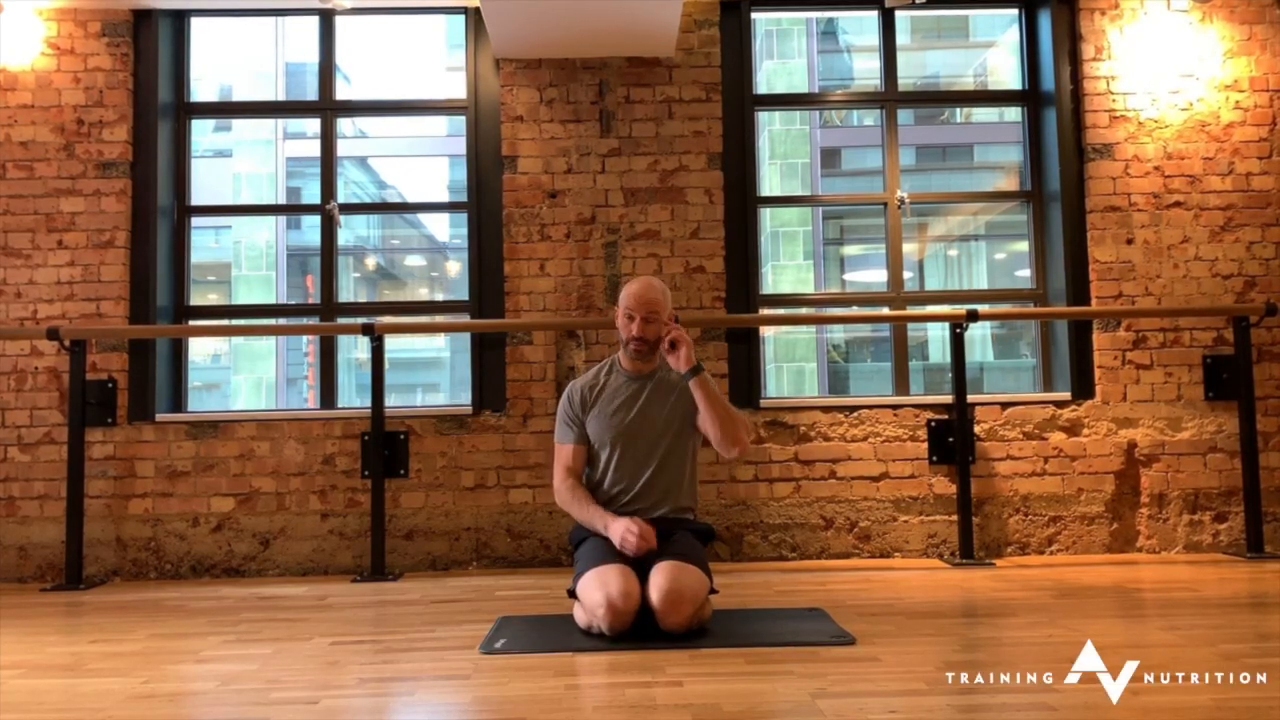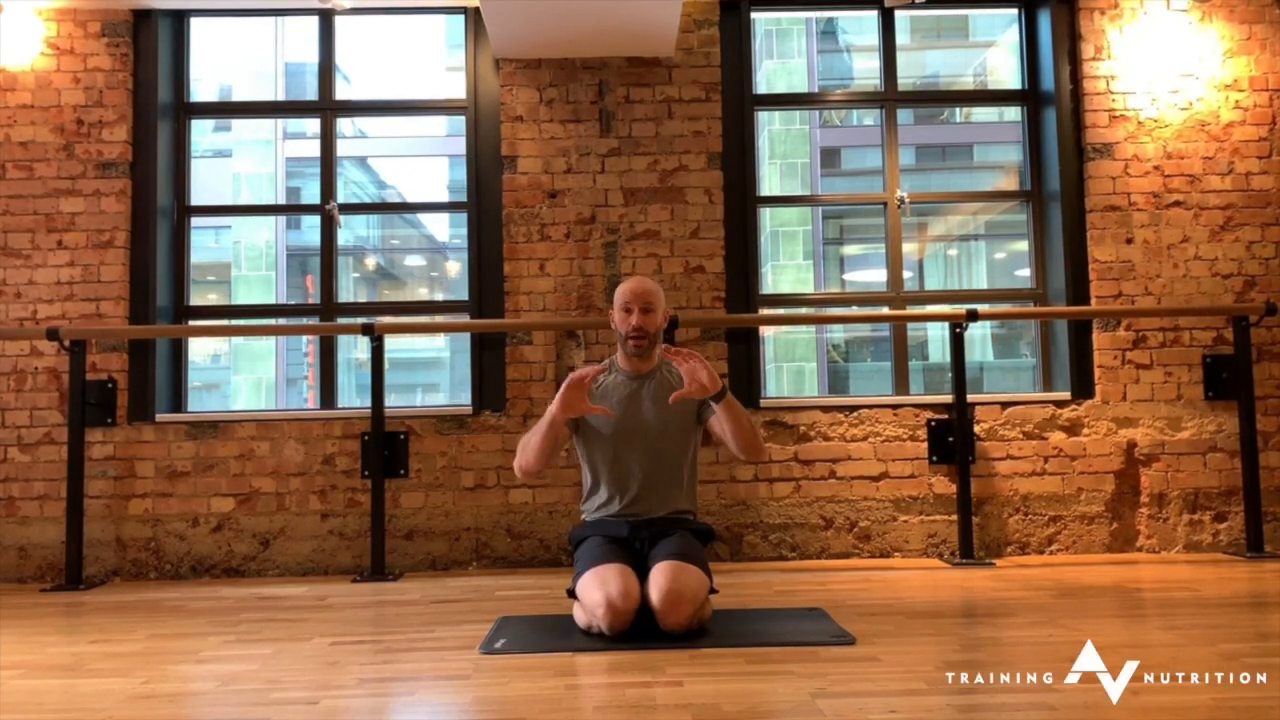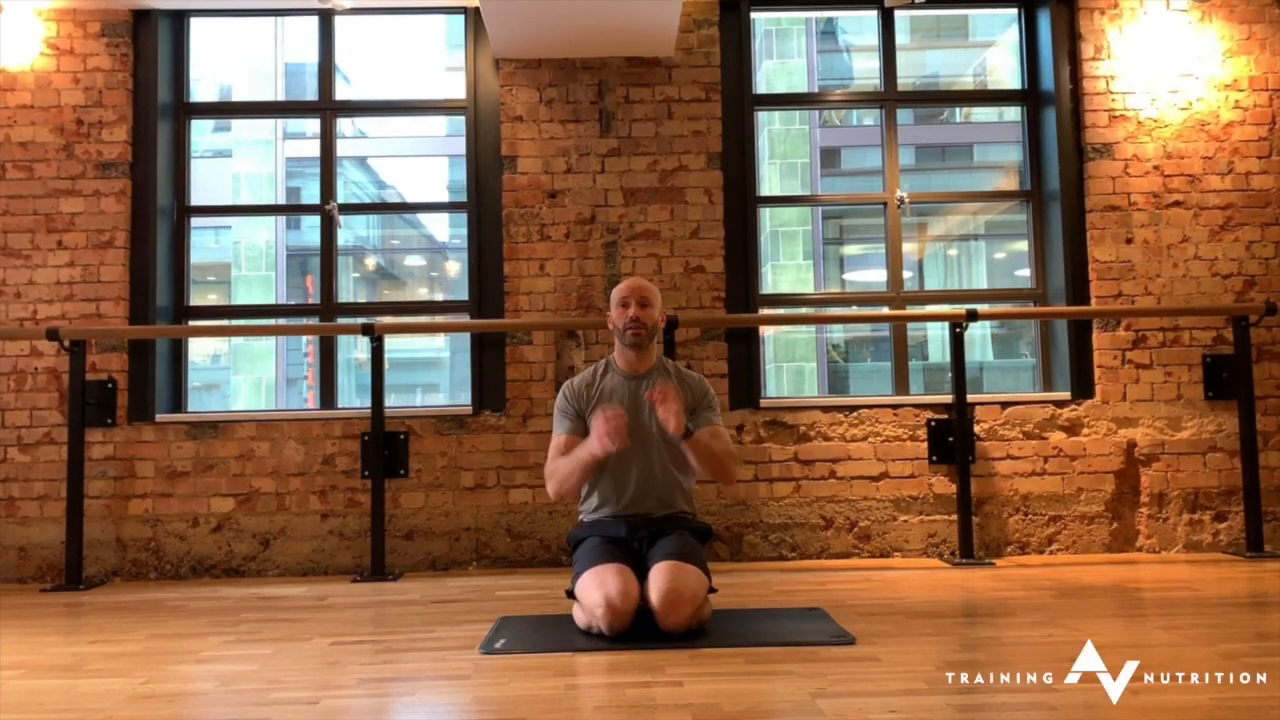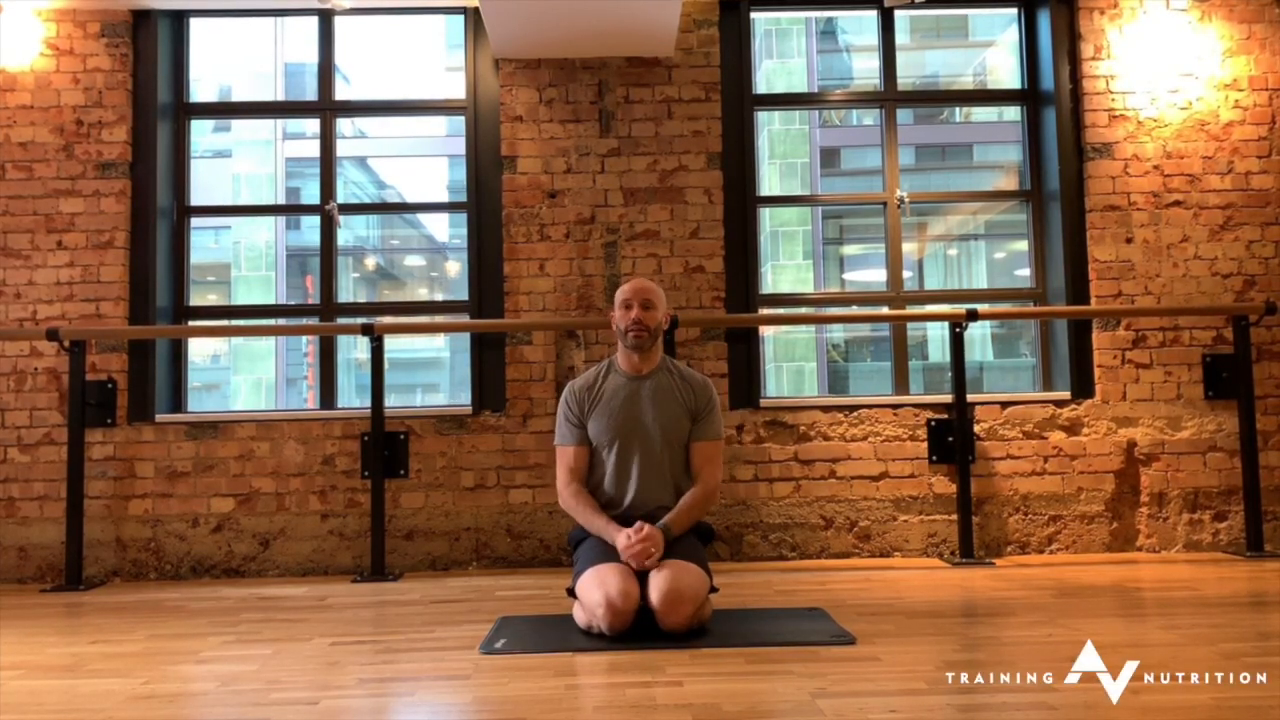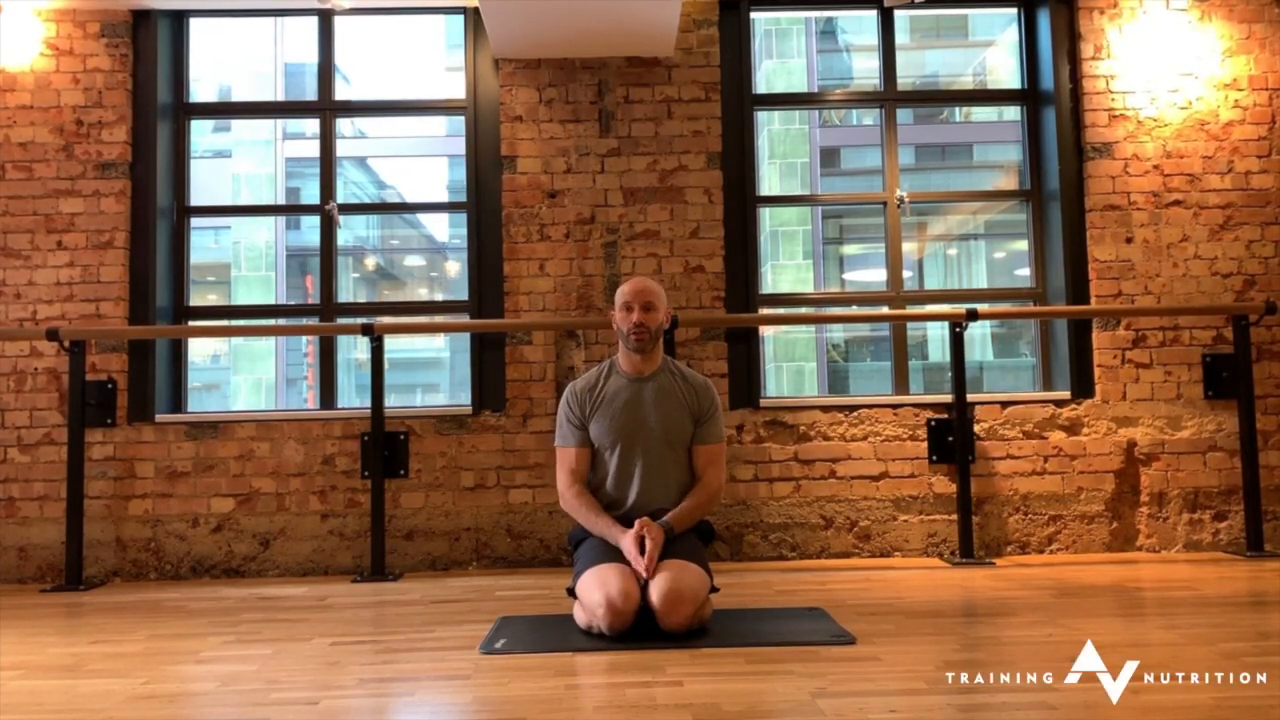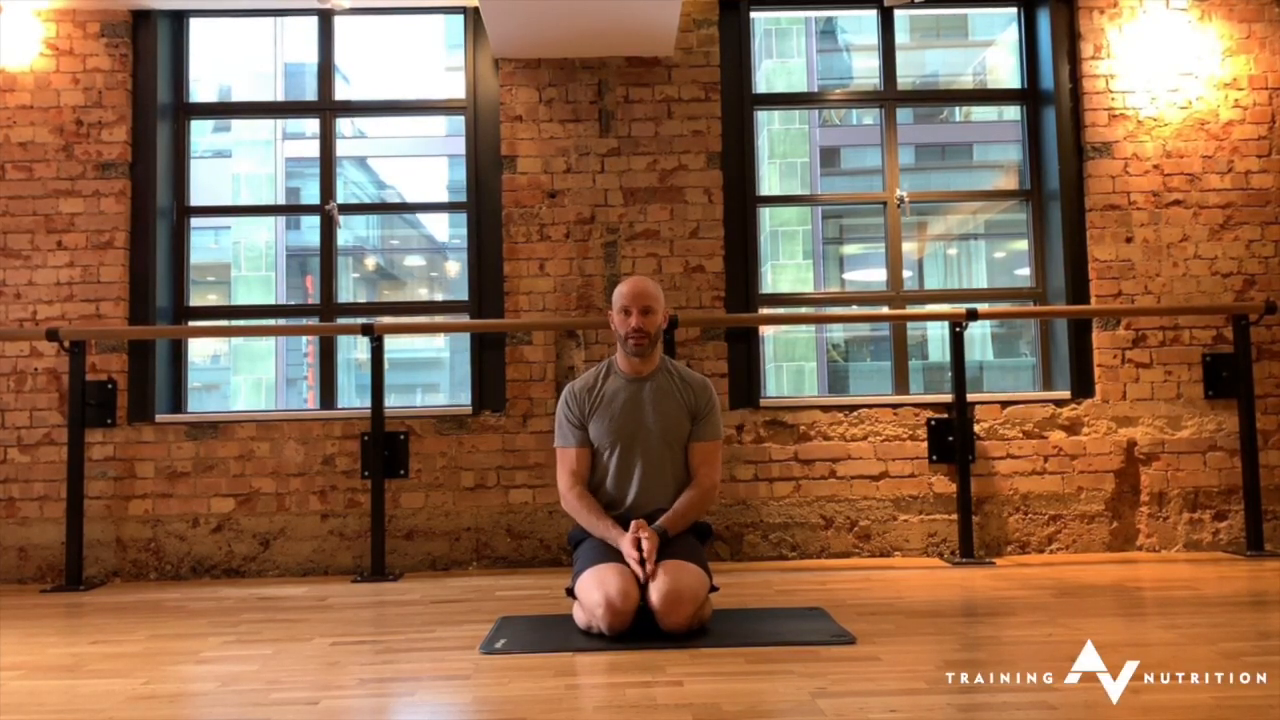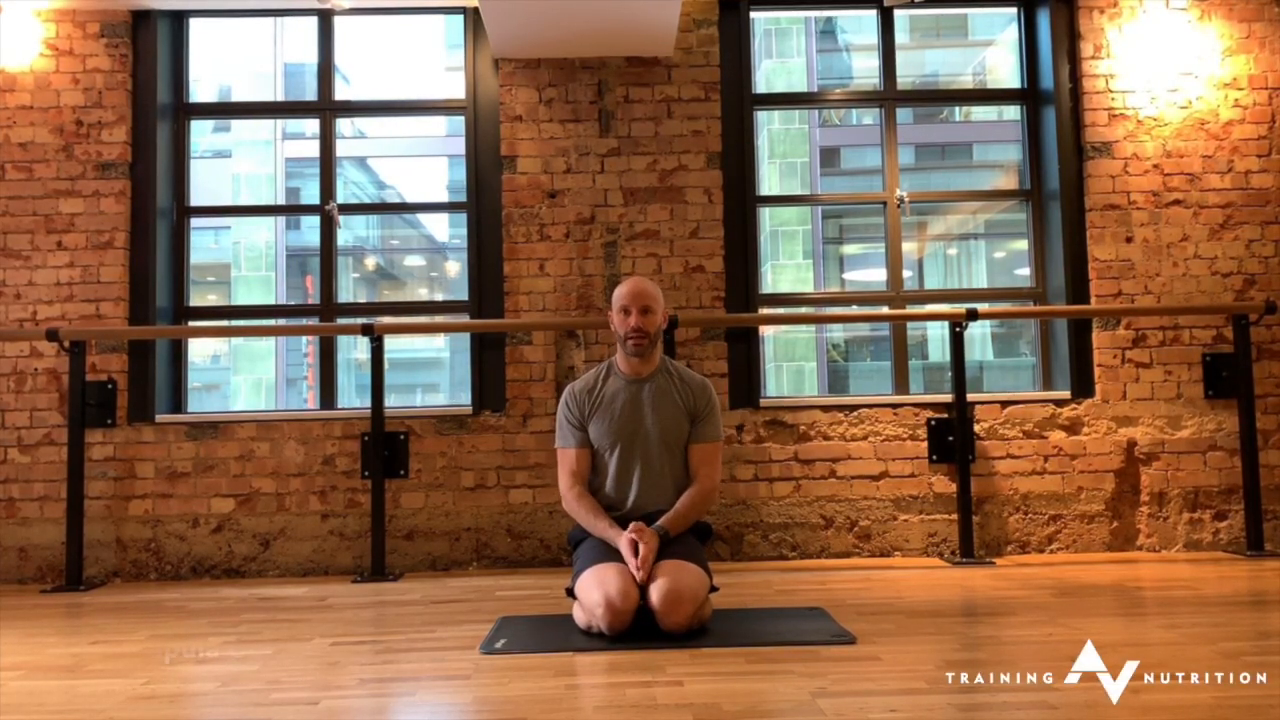
dt=0.4s
person 1, frame 1
left shoulder: (688, 385)
right shoulder: (582, 392)
left elbow: (735, 446)
right elbow: (564, 484)
left wrist: (691, 372)
right wrist: (611, 524)
left hip: (675, 528)
right hip: (604, 531)
left knee: (675, 608)
right knee: (613, 609)
left ankle: (650, 591)
right ankle: (587, 598)
person 1, frame 2
left shoulder: (689, 385)
right shoulder: (582, 389)
left elbow: (753, 451)
right elbow: (525, 467)
left wrist: (718, 394)
right wrist: (556, 413)
left hip: (673, 527)
right hip: (605, 528)
left knee: (674, 609)
right knee: (612, 609)
left ankle: (657, 592)
right ankle: (588, 598)
person 1, frame 3
left shoulder: (693, 387)
right shoulder: (577, 391)
left elbow: (726, 470)
right elbow: (556, 484)
left wrist: (682, 431)
right wrist: (592, 447)
left hip: (672, 526)
right hip: (603, 528)
left knee: (674, 609)
right knee: (611, 609)
right ankle: (588, 596)
person 1, frame 4
left shoulder: (697, 389)
right shoulder: (580, 392)
left elbow: (708, 481)
right elbow: (569, 486)
left wrist: (662, 531)
right wrist: (616, 534)
left hip: (675, 529)
right hip: (603, 530)
left knee: (675, 609)
right knee: (612, 610)
left ankle: (665, 590)
person 1, frame 5
left shoulder: (699, 391)
right shoulder: (581, 393)
left elbow: (712, 482)
right elbow: (570, 489)
left wrist: (663, 528)
right wrist: (621, 536)
left hip: (676, 529)
right hip: (603, 530)
left knee: (675, 608)
right knee: (613, 609)
left ankle: (662, 589)
right ankle: (588, 597)
person 1, frame 6
left shoulder: (697, 390)
right shoulder: (579, 394)
left elbow: (706, 483)
right elbow: (571, 489)
left wrist: (657, 531)
right wrist: (620, 538)
left hip: (674, 528)
right hip: (602, 530)
left knee: (675, 609)
right knee: (613, 609)
left ankle: (651, 590)
right ankle: (587, 595)
person 1, frame 7
left shoulder: (696, 391)
right shoulder: (580, 395)
left elbow: (706, 483)
right elbow: (572, 489)
left wrist: (657, 532)
right wrist: (618, 537)
left hip: (674, 529)
right hip: (603, 530)
left knee: (674, 609)
right knee: (612, 609)
left ankle: (668, 589)
right ankle: (588, 595)
